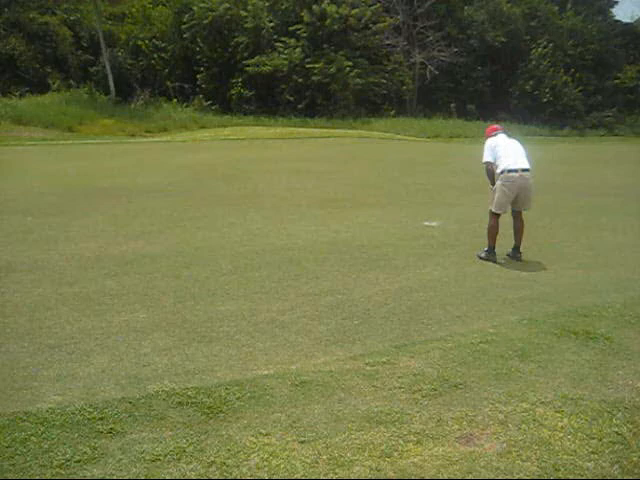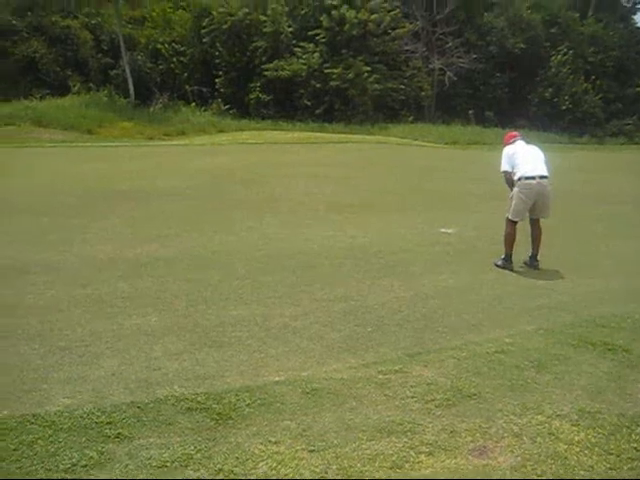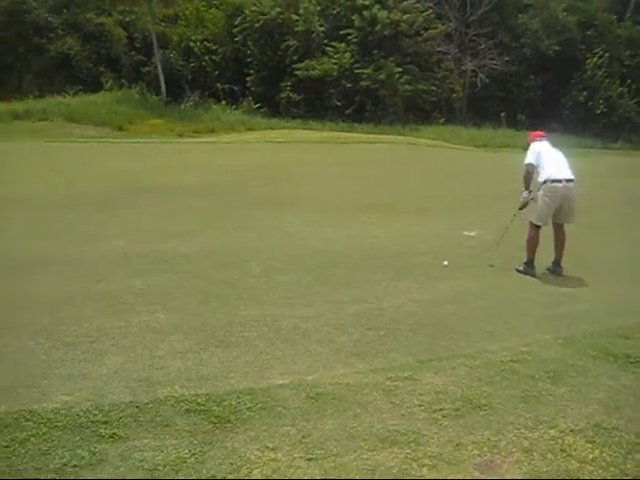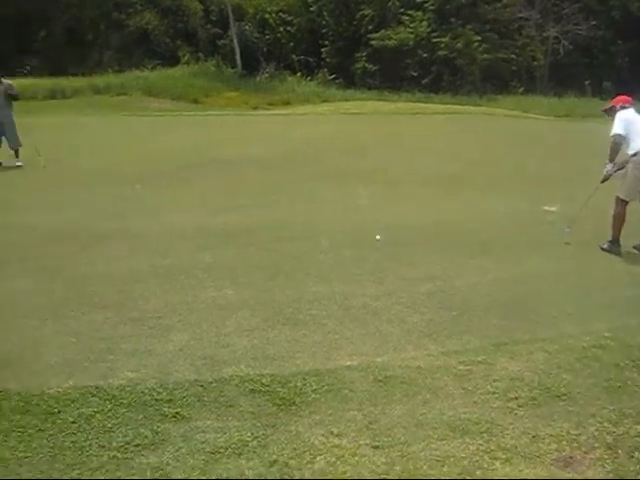
dt=0.5s
person 1, frame 1
left shoulder: (491, 141)
right shoulder: (515, 141)
left elbow: (489, 166)
left wrist: (493, 185)
left hip: (508, 177)
right hip: (526, 176)
left knee: (494, 214)
right knee: (517, 214)
left ankle: (490, 252)
right ankle: (516, 251)
person 1, frame 2
left shoulder: (508, 149)
right shoulder: (535, 148)
left elbow: (507, 175)
left wrist: (513, 191)
left hip: (525, 184)
right hip: (543, 183)
left knee: (511, 221)
right knee: (535, 221)
left ankle: (507, 260)
right ankle: (534, 259)
person 1, frame 3
left shoulder: (535, 146)
right shoulder: (556, 151)
left elbow: (529, 169)
left wrist: (526, 191)
right wrist: (536, 194)
left hip: (551, 187)
right hip: (569, 186)
left knee: (534, 226)
right knee: (559, 226)
left ankle: (529, 265)
right ankle: (557, 265)
person 1, frame 4
left shoulder: (622, 115)
left elbow: (617, 140)
left wrist: (610, 164)
right wrist: (620, 165)
left knee: (621, 201)
left ankle: (614, 243)
